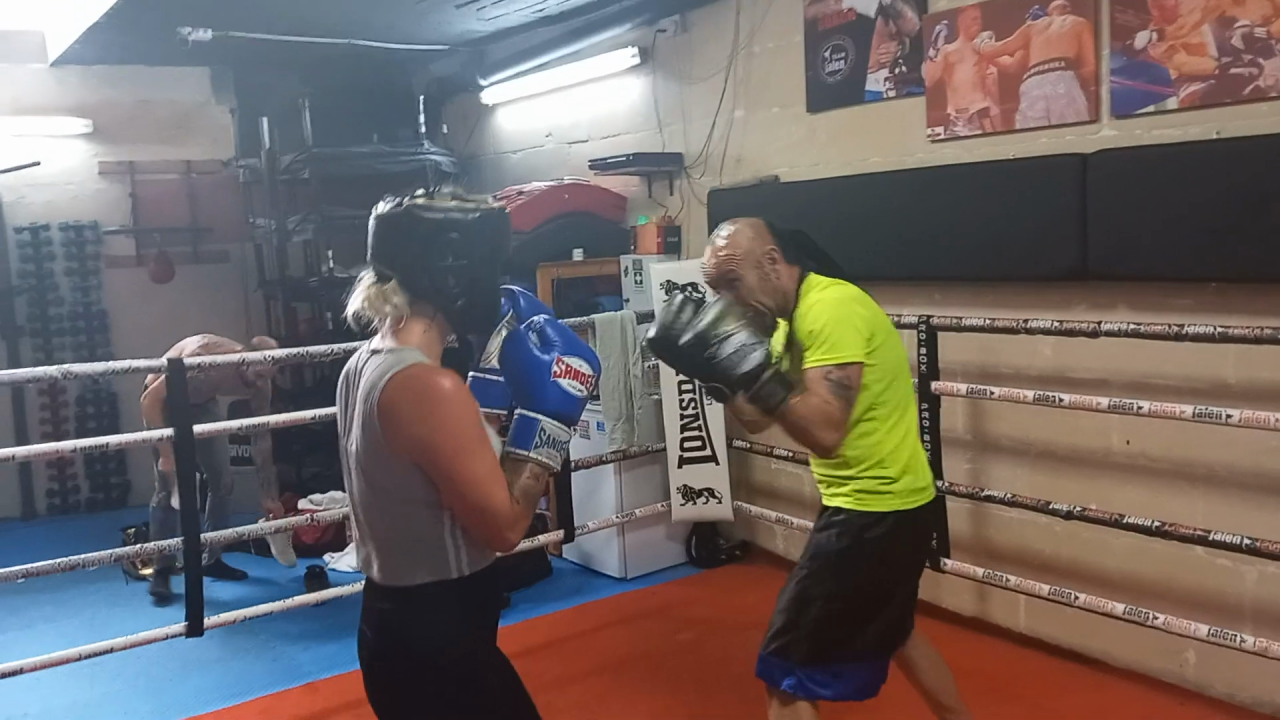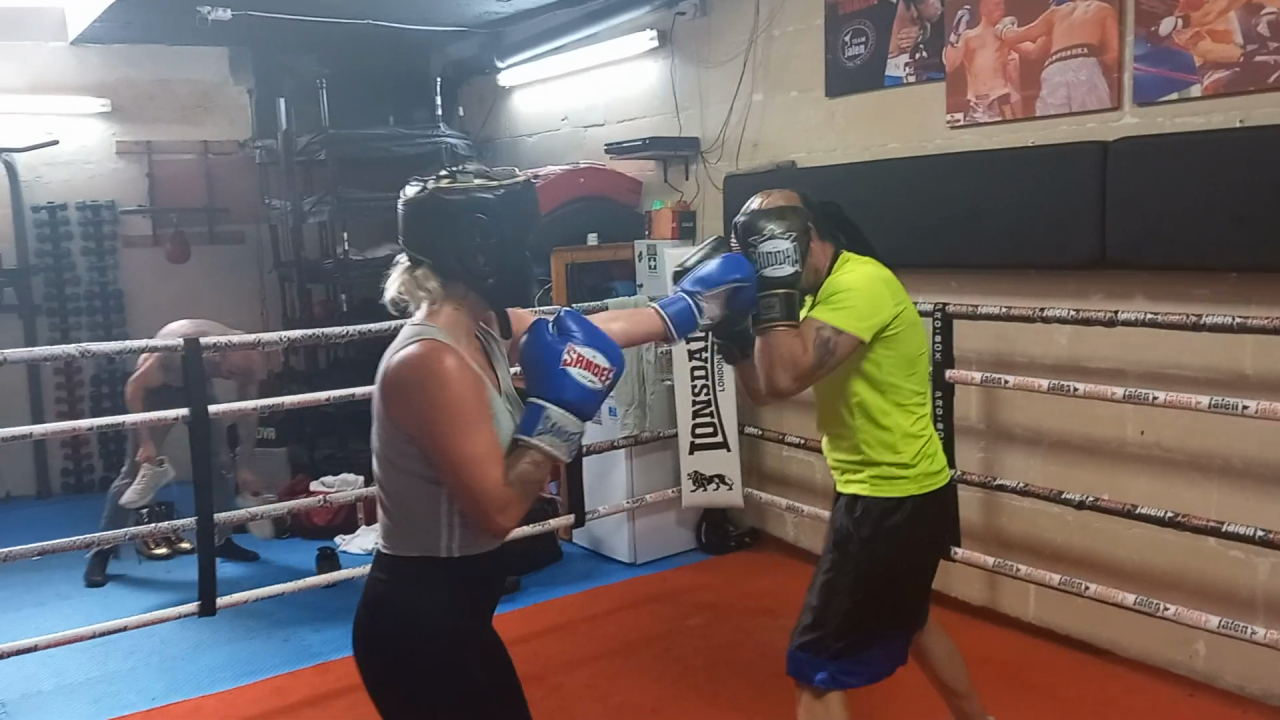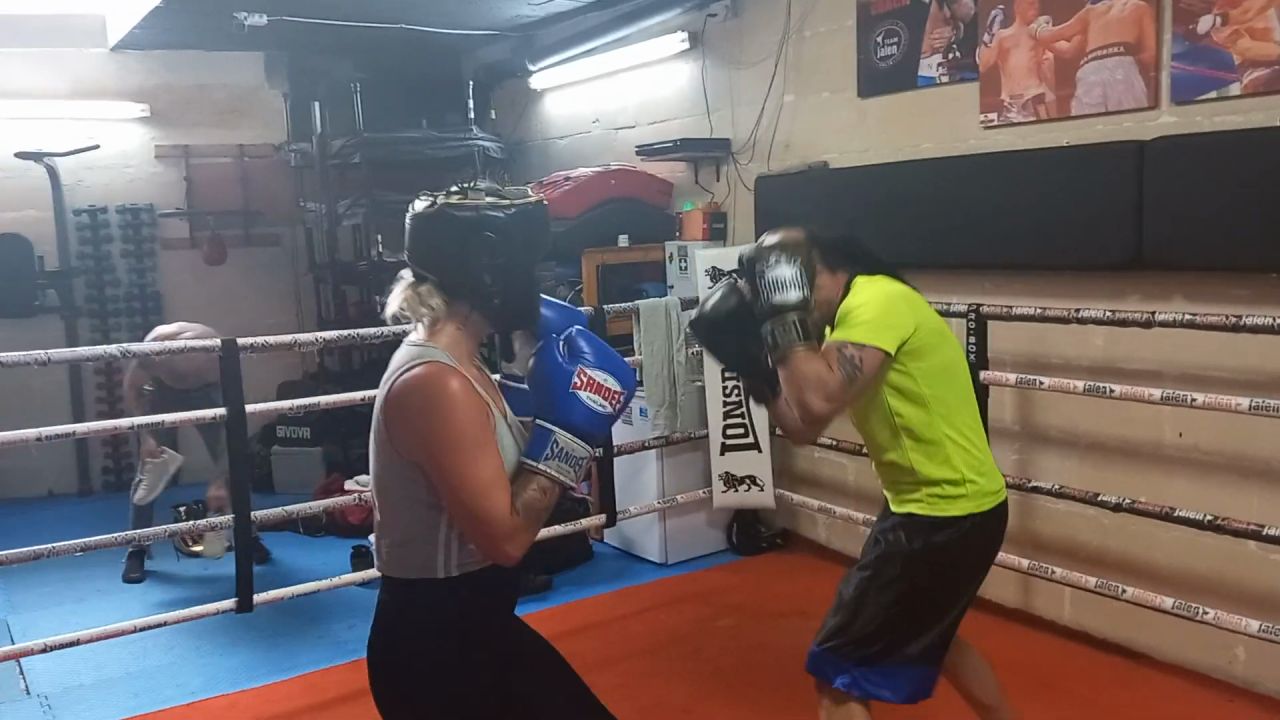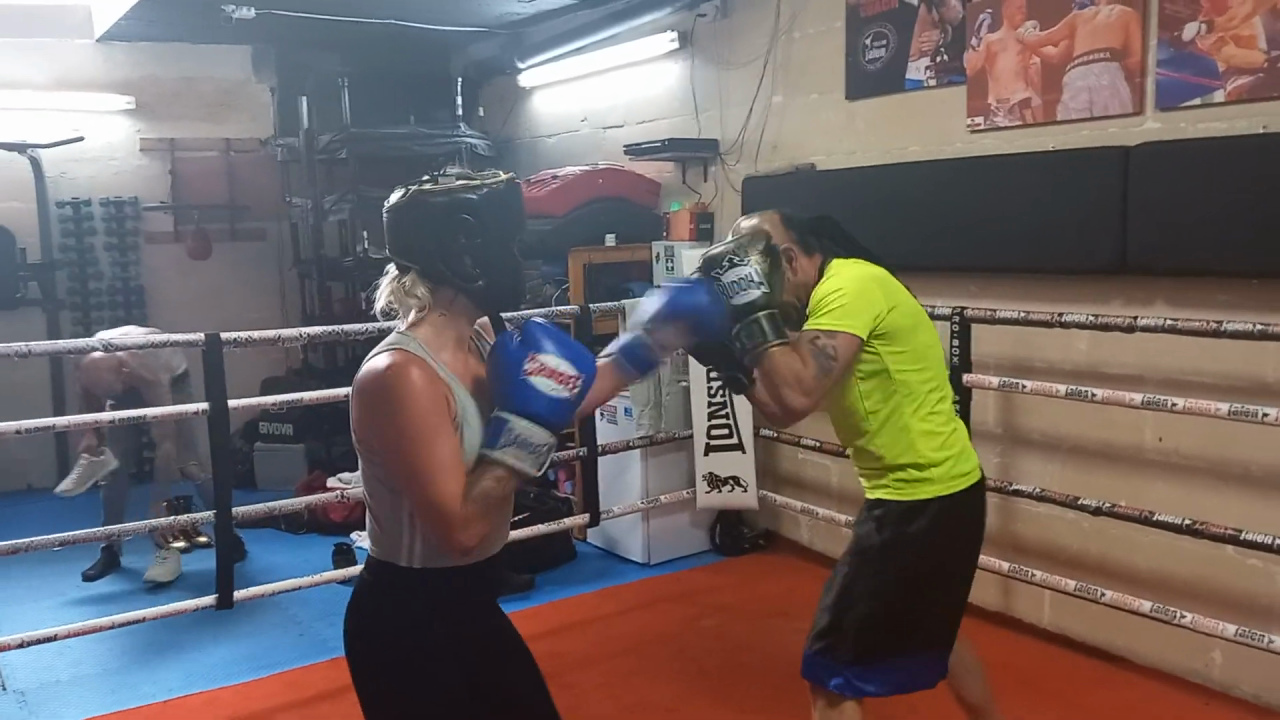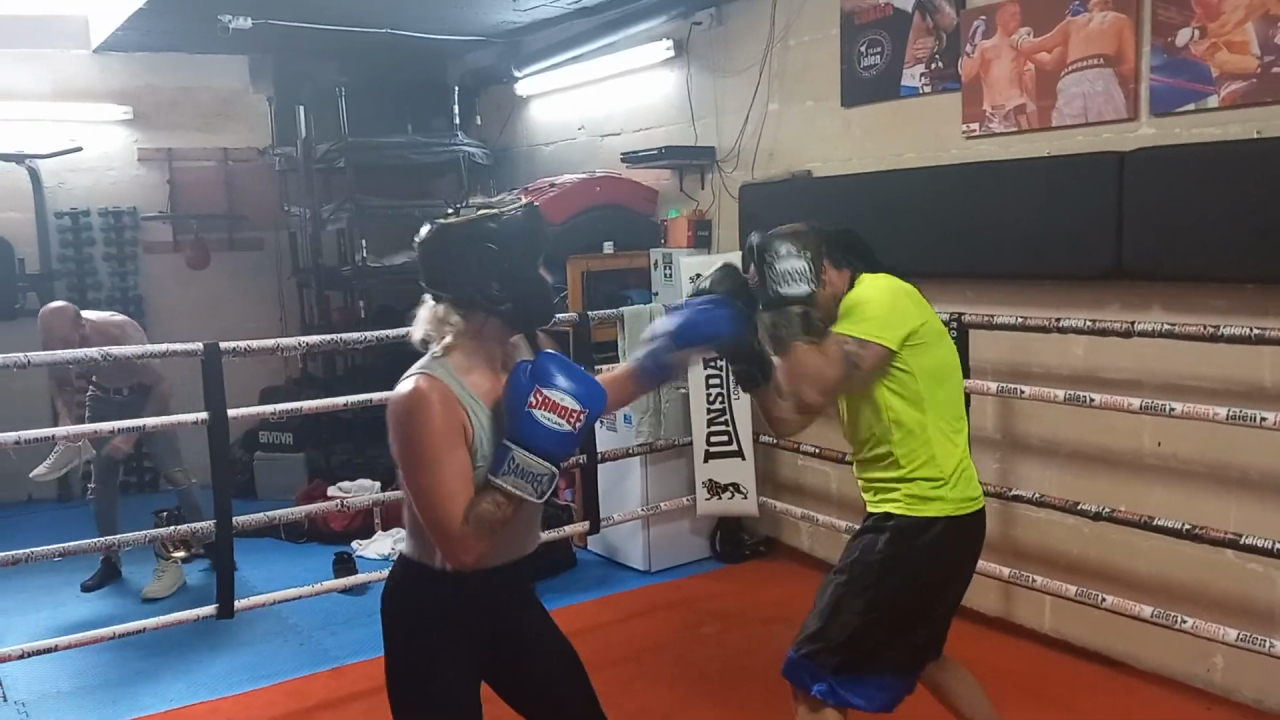
dt=0.3s
person 1, frame 1
left shoulder: (368, 365)
right shoulder: (427, 386)
right elbow: (504, 527)
left wrist: (497, 377)
right wrist: (547, 413)
left hip: (410, 622)
right hip: (434, 641)
person 1, frame 2
left shoulder: (477, 327)
right shoulder: (429, 363)
left elbow: (589, 332)
right elbow: (498, 511)
left wrist: (687, 307)
right wrist: (559, 404)
person 1, frame 3
left shoulder: (452, 361)
right shoulder: (436, 385)
left elbow: (498, 451)
right elbow: (504, 539)
left wrist: (532, 382)
right wrist: (567, 428)
left hip: (480, 621)
right hip: (430, 638)
person 1, frame 4
left shoulder: (479, 338)
right shoulder: (398, 375)
left elbow: (563, 404)
right elbow: (462, 529)
left wrist: (643, 345)
right wrist: (523, 424)
left hip: (467, 605)
right hip: (403, 619)
person 1, frame 5
left shoulder: (515, 346)
right shoulder: (424, 399)
left elbow: (586, 399)
right elbow: (461, 547)
left wrist: (658, 360)
right wrist: (530, 450)
left hip: (506, 596)
right hip: (434, 608)
person 2, frame 1
left shoulder: (830, 307)
right shoulder: (793, 317)
left elbow: (825, 430)
right elbow: (759, 415)
left wrist: (754, 364)
right wrist: (712, 367)
left hip: (875, 514)
right hip: (893, 507)
left knee: (785, 673)
right knee: (888, 632)
person 2, frame 2
left shoulder: (859, 284)
right shoulder: (827, 288)
left elbow: (783, 379)
right elbow: (763, 389)
left wrist: (777, 280)
right wrist: (731, 325)
left hip: (890, 499)
right hip: (910, 494)
left knee: (818, 667)
right knee: (904, 620)
person 2, frame 3
left shoulder: (875, 304)
right shoulder: (851, 316)
left elbow: (817, 404)
right elbow: (802, 426)
left wrist: (784, 311)
right wrist: (747, 362)
left hip: (945, 514)
right hip: (960, 508)
left knee: (838, 669)
right knee: (929, 628)
person 2, frame 4
left shoulder: (849, 287)
right shoulder: (837, 298)
left elbow: (798, 397)
right elbow: (785, 408)
left wrist: (754, 306)
right wrist: (729, 356)
left hip: (921, 504)
right hip: (949, 494)
left knee: (831, 672)
right knee: (929, 632)
person 2, frame 5
left shoulder: (879, 297)
right shoulder: (850, 313)
left elbow: (813, 392)
right elbow: (787, 418)
left wrist: (787, 303)
right wrist: (742, 349)
left hip: (920, 524)
right hip: (942, 520)
right knee: (913, 653)
person 3, frame 1
left shoulder: (259, 381)
right shoulder: (202, 359)
left elbow: (261, 439)
right elbow: (150, 398)
left wrist: (268, 495)
right wrist: (166, 452)
left hip: (203, 404)
right hip: (165, 399)
left knee: (221, 481)
right knee: (169, 480)
left ankle: (213, 560)
right ankle: (161, 570)
person 3, frame 2
left shoulder: (245, 364)
left elbow: (248, 414)
right elbow: (134, 387)
left wrist: (245, 467)
right wrist: (145, 442)
right hip: (154, 386)
left knee: (223, 463)
right knee: (137, 467)
left ankle: (221, 540)
right ankle: (103, 551)
person 3, frame 3
left shoulder: (219, 362)
right elbow: (132, 390)
left wrist: (220, 482)
right wrist: (145, 437)
left hip: (207, 392)
right hip: (160, 390)
right knee: (149, 467)
left ankle: (249, 537)
right ankle: (137, 551)
person 3, frame 4
left shoulder: (151, 375)
right shoulder: (91, 360)
left elbow: (165, 444)
right elbow: (87, 393)
left wrist: (158, 506)
right wrist: (90, 433)
left hip: (173, 384)
right hip: (126, 392)
left knee: (192, 464)
right knee: (113, 469)
right ankle: (110, 550)
person 3, frame 5
left shoulder: (118, 333)
right shoulder: (53, 341)
left elbow: (163, 389)
right elbow: (61, 381)
left wrist: (132, 436)
right wrist: (64, 417)
left hip: (145, 395)
right hip: (103, 394)
left knee: (173, 473)
right knee: (102, 483)
right ankle: (110, 562)
